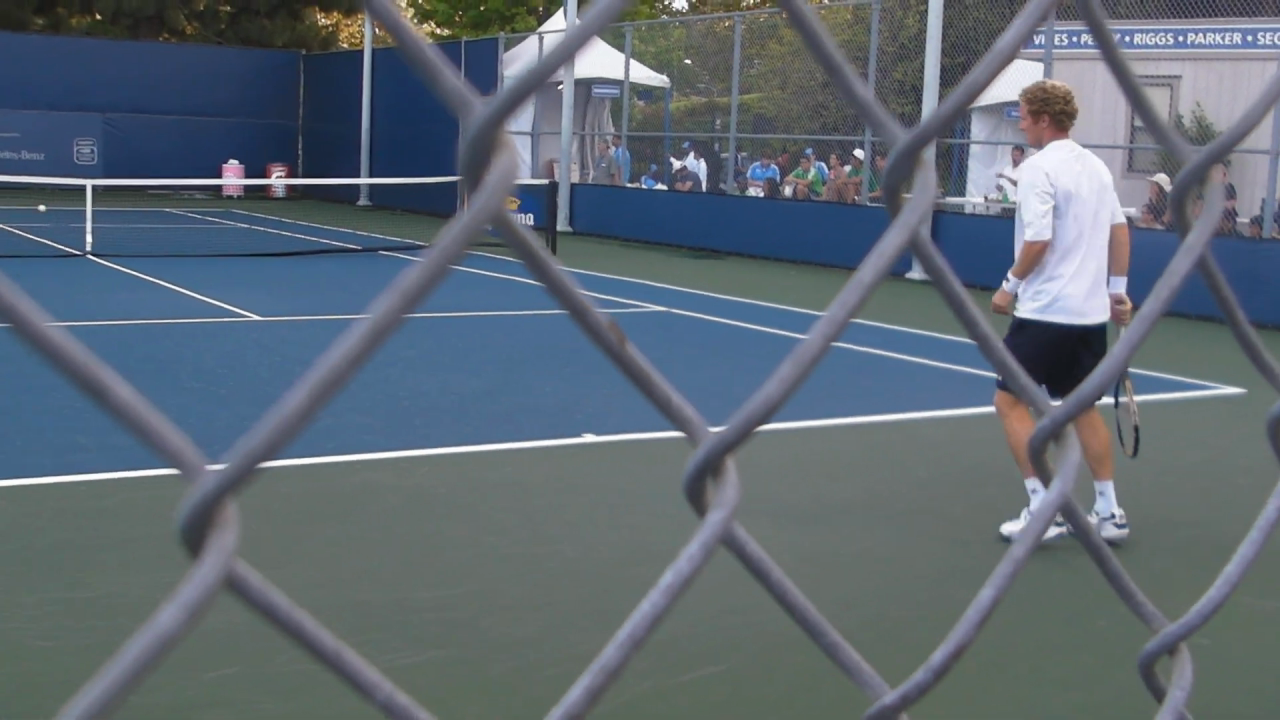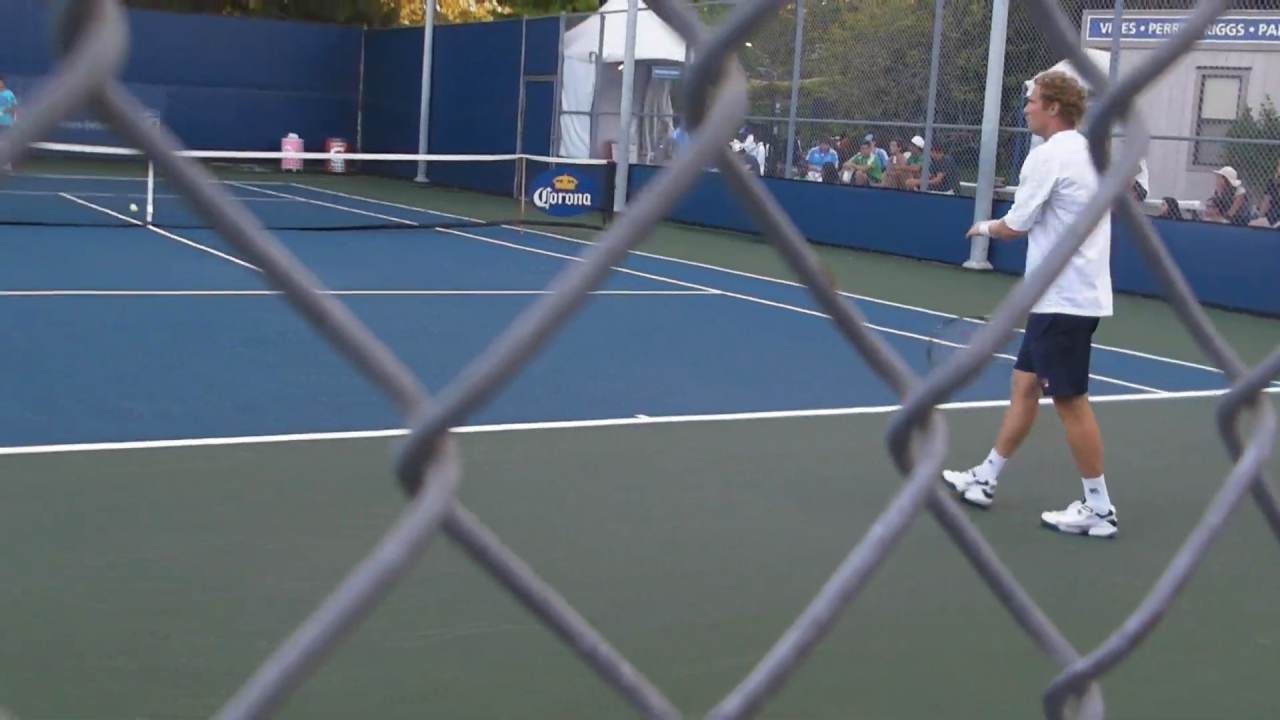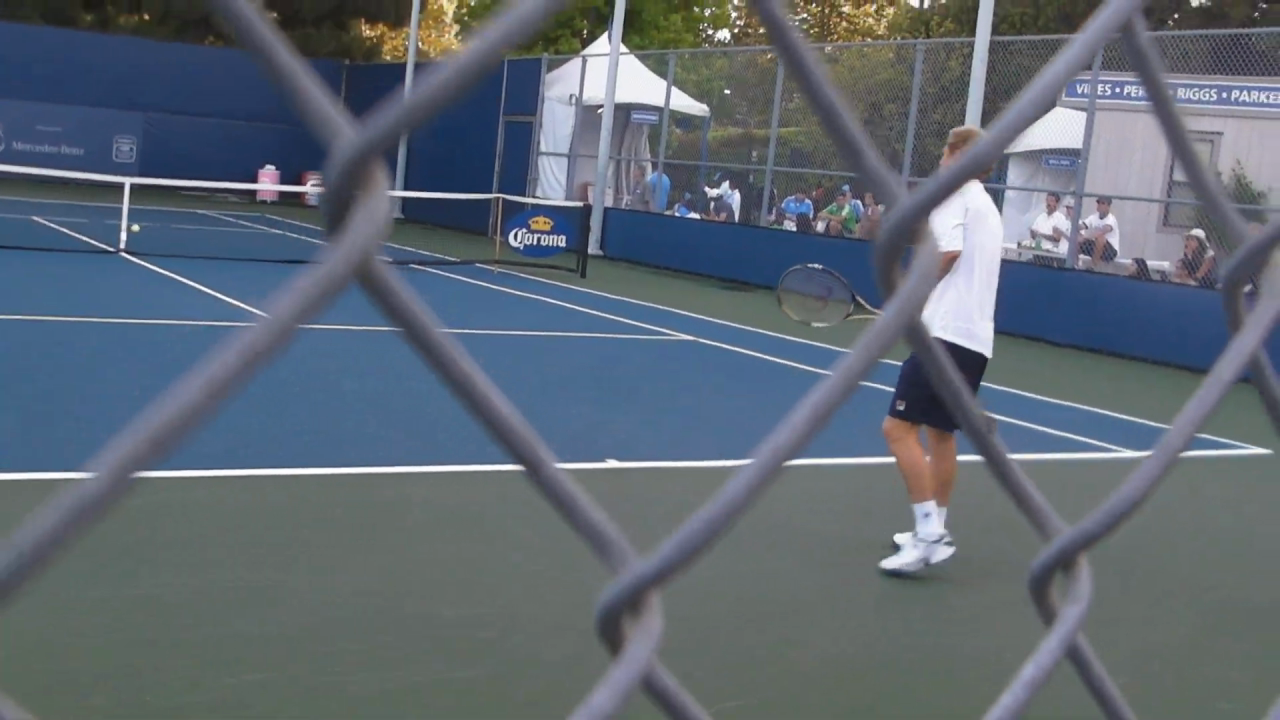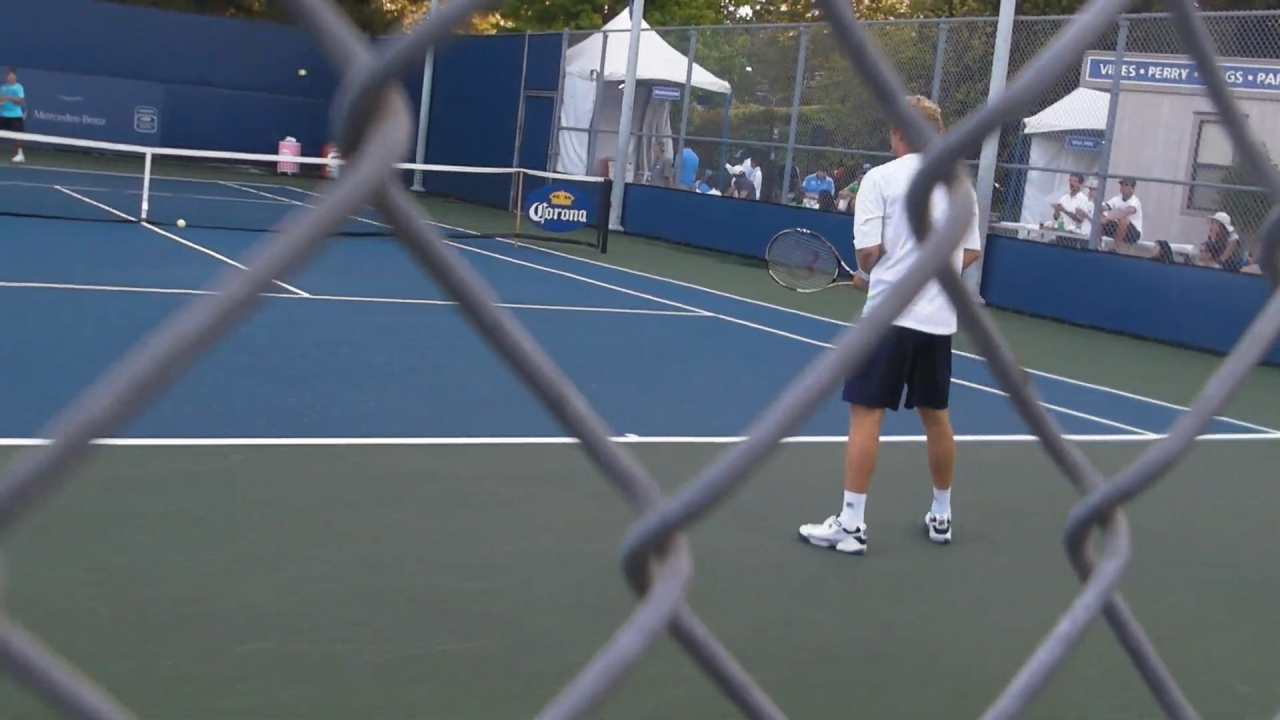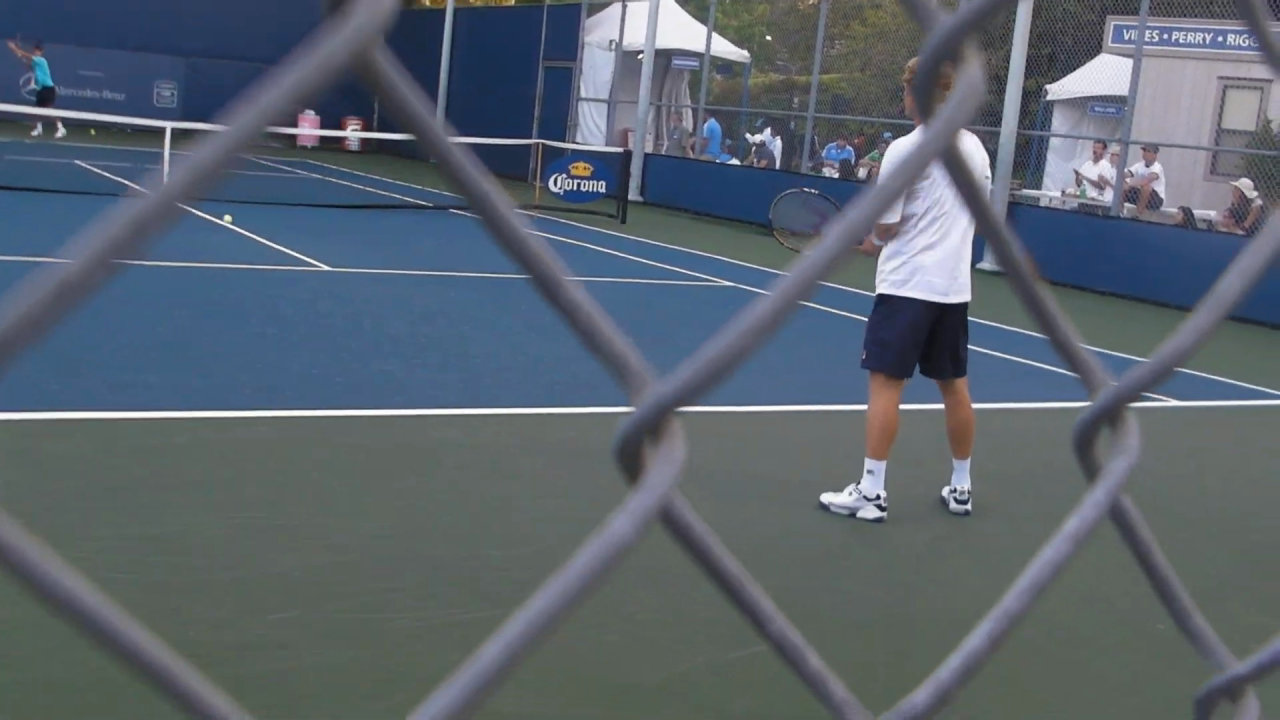
dt=0.5s
person 1, frame 1
left shoulder: (1038, 168)
right shoulder: (1096, 166)
left elbow: (1038, 241)
right elbow: (1118, 229)
left wrist: (1009, 287)
right wrist: (1117, 288)
left hip: (1045, 311)
right hip: (1091, 311)
left knee: (1010, 403)
right knee: (1084, 408)
left ankle: (1042, 509)
right ankle: (1109, 513)
person 1, frame 2
left shoulder: (1047, 155)
right shoulder: (1087, 153)
left elbow: (1015, 226)
left wrist: (985, 228)
left hip: (1065, 300)
right hip: (1071, 293)
left knee: (1070, 401)
right knee: (1025, 384)
left ankle: (1099, 509)
right ankle: (986, 478)
person 1, frame 3
left shoulder: (953, 192)
right shoulder: (987, 204)
left elbow: (947, 253)
left wrist: (923, 289)
right wrist: (927, 309)
left hip: (948, 335)
right hip: (975, 338)
left knee: (898, 429)
right knee: (939, 434)
left ankle: (931, 535)
right ankle: (932, 532)
person 1, frame 4
left shoulder: (880, 178)
left elbow: (868, 250)
right elbow: (970, 253)
left wrist: (866, 276)
left hip: (891, 315)
right hip: (940, 318)
left knee: (865, 415)
right knee: (936, 416)
left ankle: (851, 524)
right ankle: (942, 516)
person 1, frame 5
left shoulder: (905, 150)
right shoulder: (975, 147)
left elbow: (887, 225)
right elbow: (979, 215)
left wrist: (874, 241)
left hip: (906, 284)
right hip: (953, 286)
left knee: (885, 382)
right knee: (955, 386)
left ankle: (871, 492)
right ankle: (961, 487)
